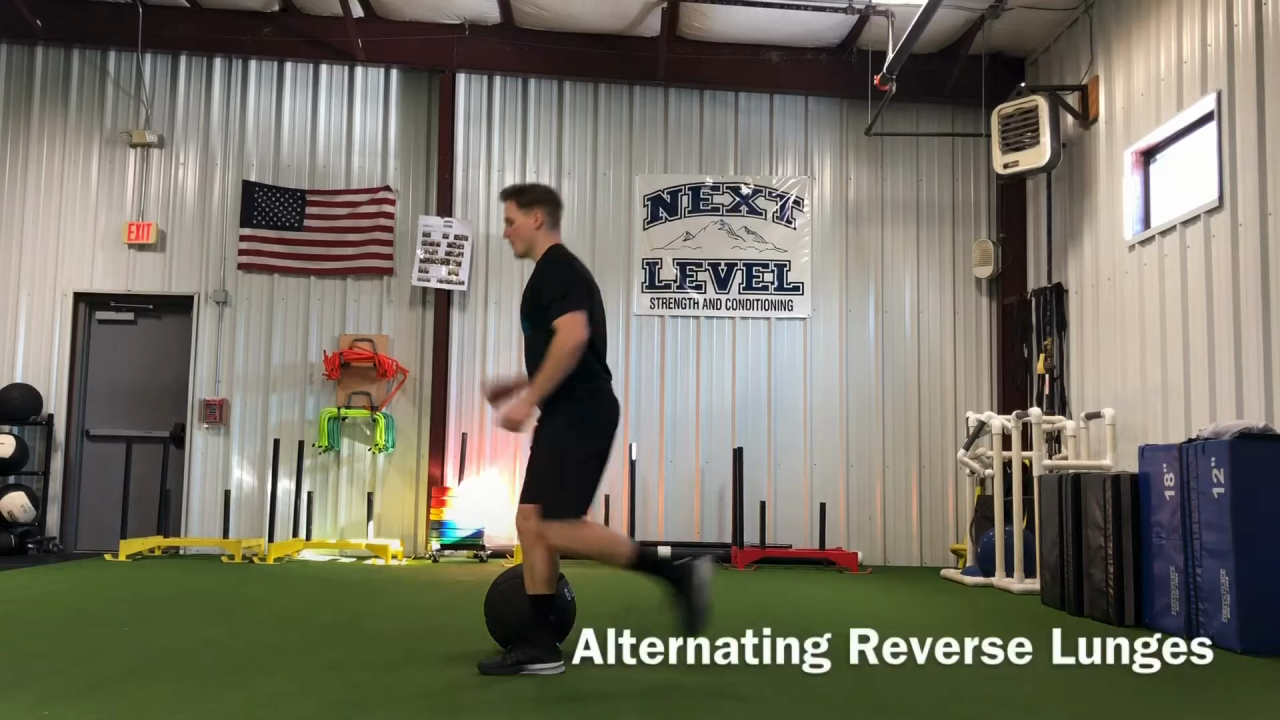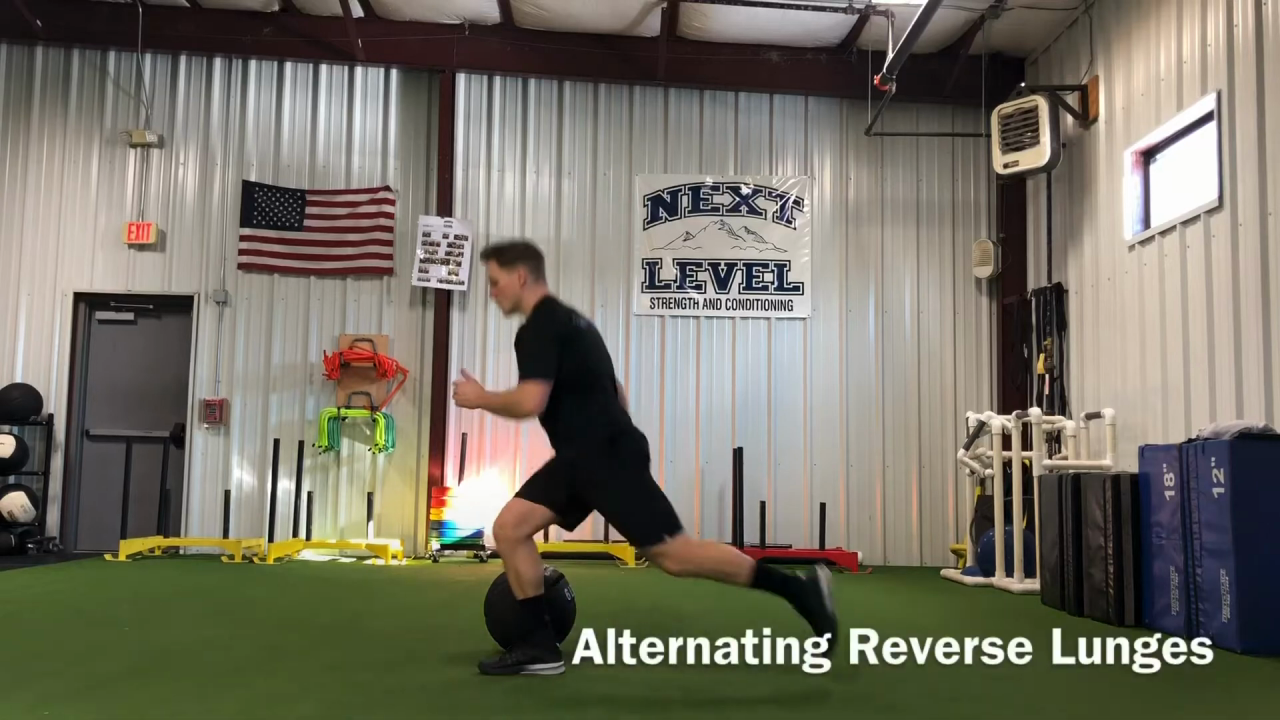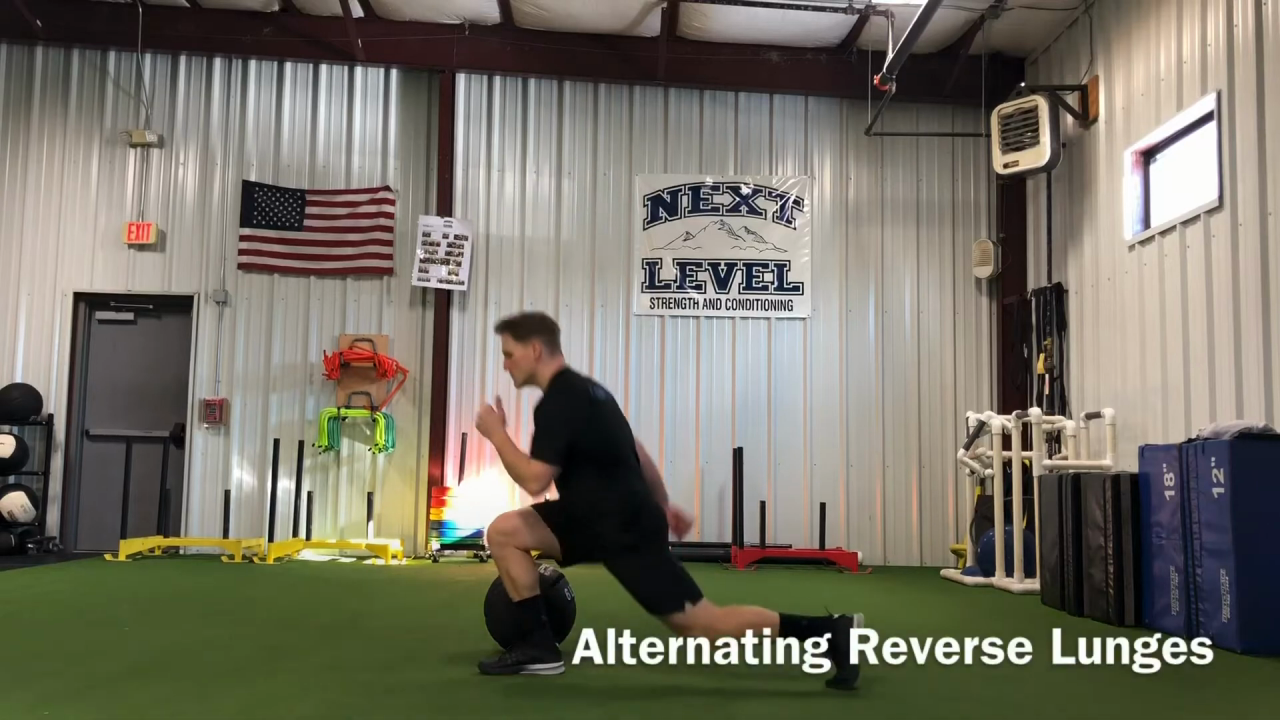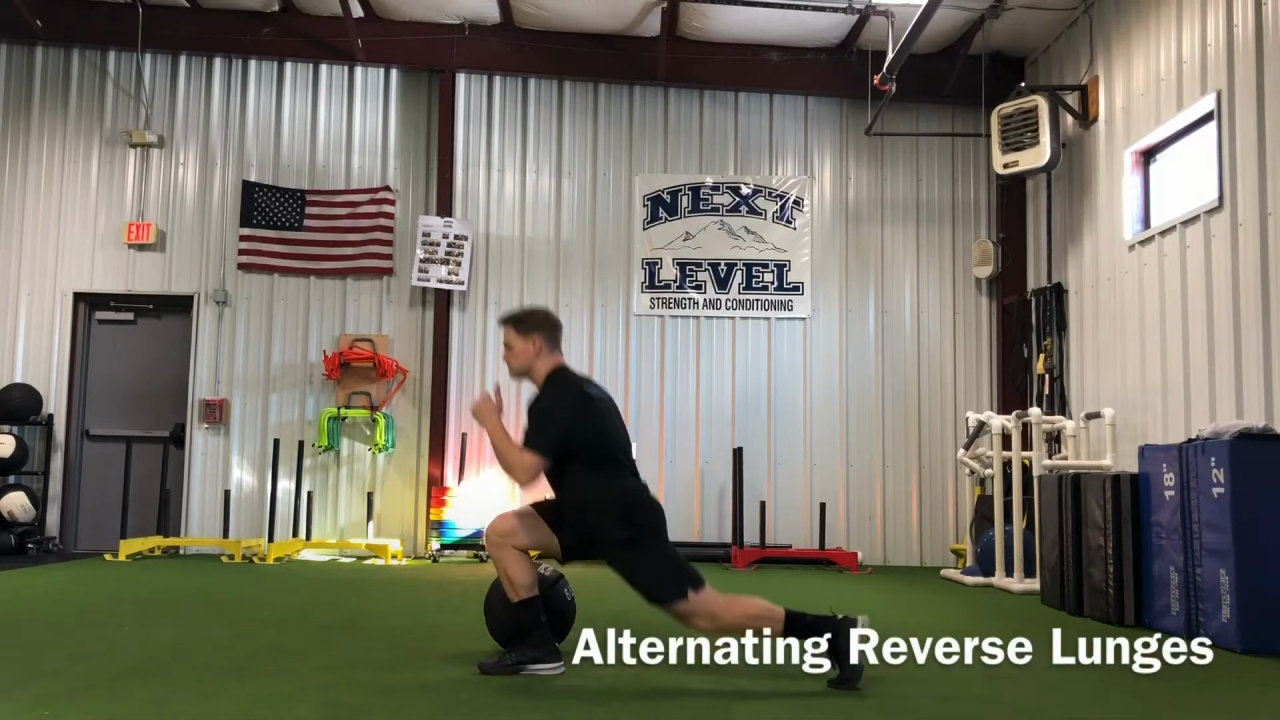
dt=0.2s
person 1, frame 1
left shoulder: (558, 269)
right shoulder: (557, 271)
left elbow: (574, 336)
left wrist: (531, 397)
right wrist: (524, 385)
left hip: (577, 418)
right hip: (565, 417)
left knee: (561, 530)
right knee: (530, 524)
left ankle: (676, 574)
right ankle: (540, 648)
person 1, frame 2
left shoulder: (539, 326)
right shoulder: (561, 319)
left elbow: (530, 401)
right elbow: (602, 389)
left wrist: (477, 397)
left hip: (607, 455)
right hip: (583, 455)
left knee: (673, 552)
right knee: (509, 528)
left ankle: (802, 589)
right ankle: (540, 646)
person 1, frame 3
left shoulder: (558, 402)
right shoulder: (580, 390)
left elbow: (536, 480)
right elbow: (639, 454)
left wrist: (496, 434)
right wrist: (663, 505)
left hip: (624, 526)
right hip: (603, 517)
left knee: (702, 622)
right knee: (503, 534)
left ankle: (830, 633)
right ankle: (539, 647)
person 1, frame 4
left shoulder: (555, 397)
right shoulder: (576, 390)
left elbow: (525, 472)
left wrist: (492, 426)
left hip: (626, 526)
right hip: (597, 515)
left knee: (706, 613)
right knee: (502, 534)
left ankle: (832, 633)
right ankle: (537, 646)
